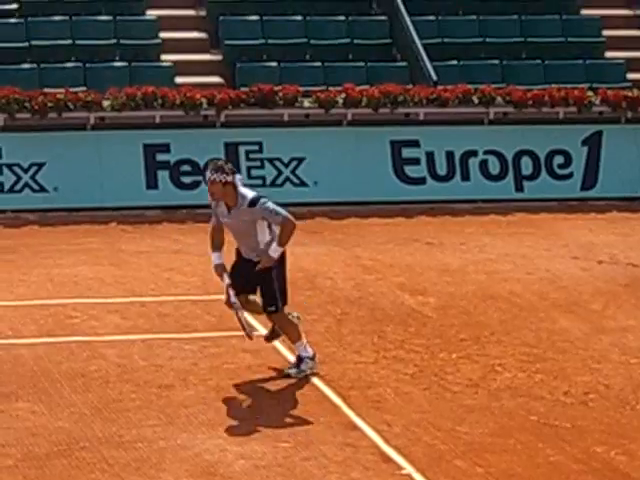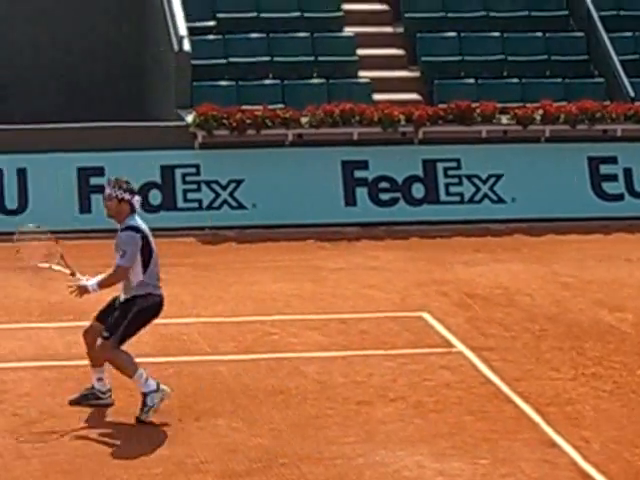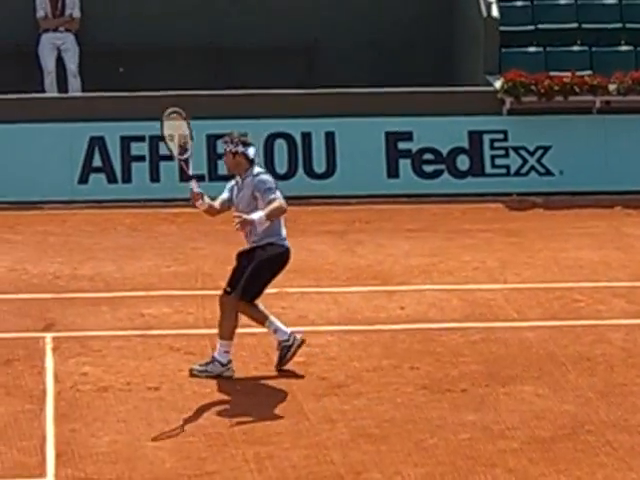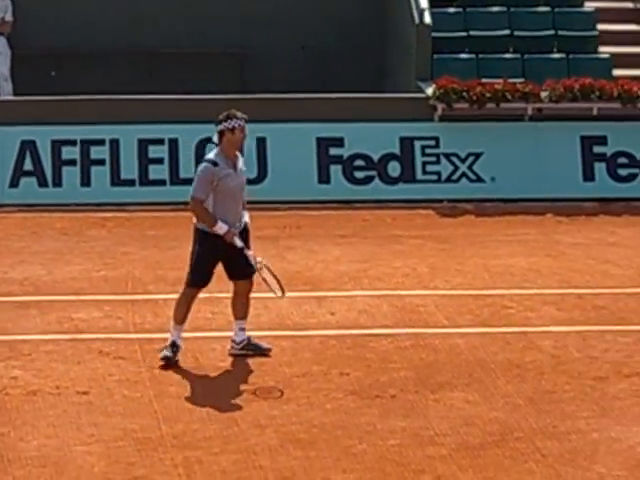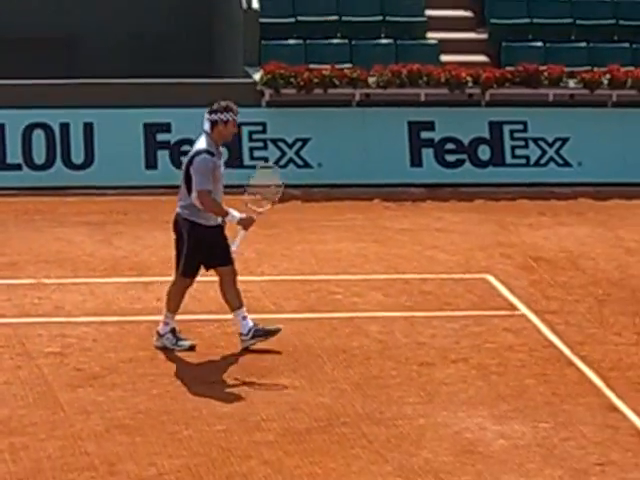
dt=1s
person 1, frame 1
left shoulder: (253, 203)
right shoulder: (217, 203)
left elbow: (289, 224)
right elbow: (216, 229)
left wrist: (274, 254)
right wrist: (216, 260)
left hip: (267, 259)
right hip: (246, 256)
left knee: (275, 313)
right knee: (235, 301)
left ankle: (306, 355)
right ankle: (281, 320)
person 1, frame 2
left shoulder: (130, 233)
right shoulder: (132, 228)
left elbow: (119, 274)
left wrist: (91, 286)
right wrist: (96, 280)
left hip: (145, 300)
right hip: (132, 297)
left knee: (105, 347)
right knee: (90, 335)
left ankle: (152, 390)
right ankle: (100, 390)
person 1, frame 3
left shoulder: (260, 179)
right shoulder: (235, 185)
left elbow: (280, 205)
right elbow: (215, 209)
left wrist: (256, 218)
right wrist: (201, 201)
left hip: (269, 250)
right hip: (257, 250)
left knee: (228, 300)
right knee: (240, 302)
left ankle: (222, 361)
right ankle: (287, 338)
person 1, frame 4
left shoulder: (238, 160)
right shoulder: (210, 167)
right elbow: (196, 206)
left wrist: (244, 220)
right wrist: (223, 229)
left hip: (234, 234)
right hip: (210, 236)
left knee: (244, 284)
right knee: (192, 290)
left ankle: (240, 340)
right ankle: (173, 342)
person 1, frame 5
left shoulder: (212, 150)
right shoulder: (204, 156)
right elbow: (205, 200)
right wrist: (236, 216)
left hip: (211, 225)
right hip: (192, 225)
left knee: (228, 274)
right knee: (185, 279)
left ankle: (247, 330)
right ankle: (165, 332)
